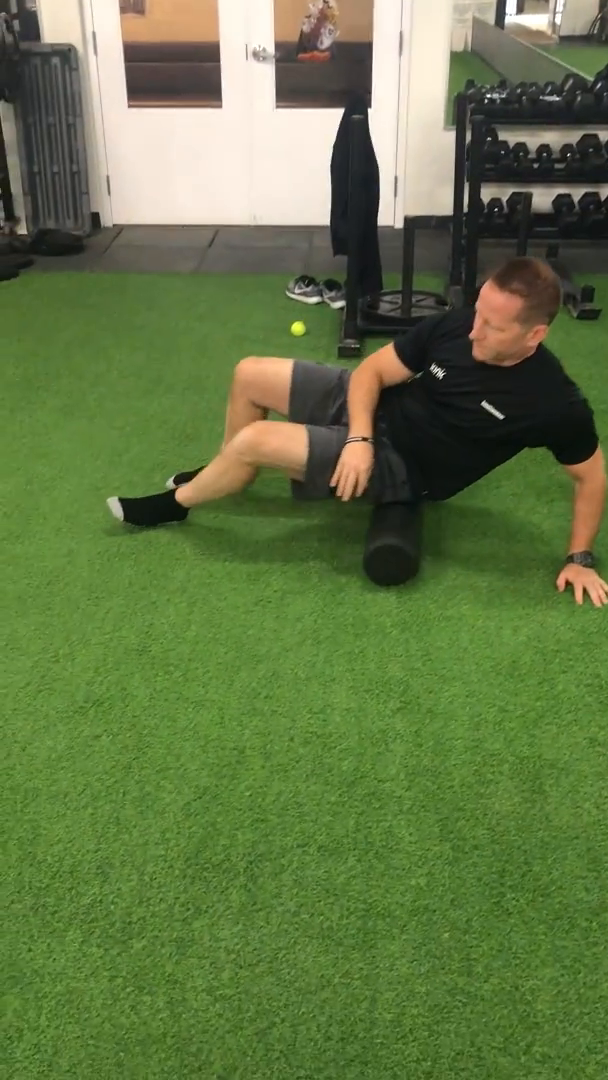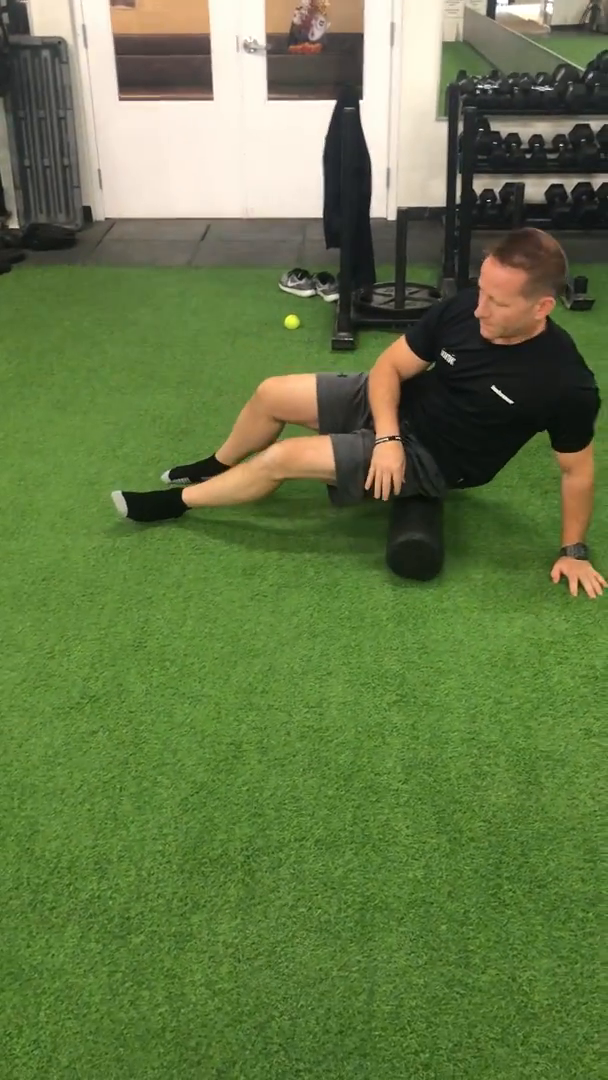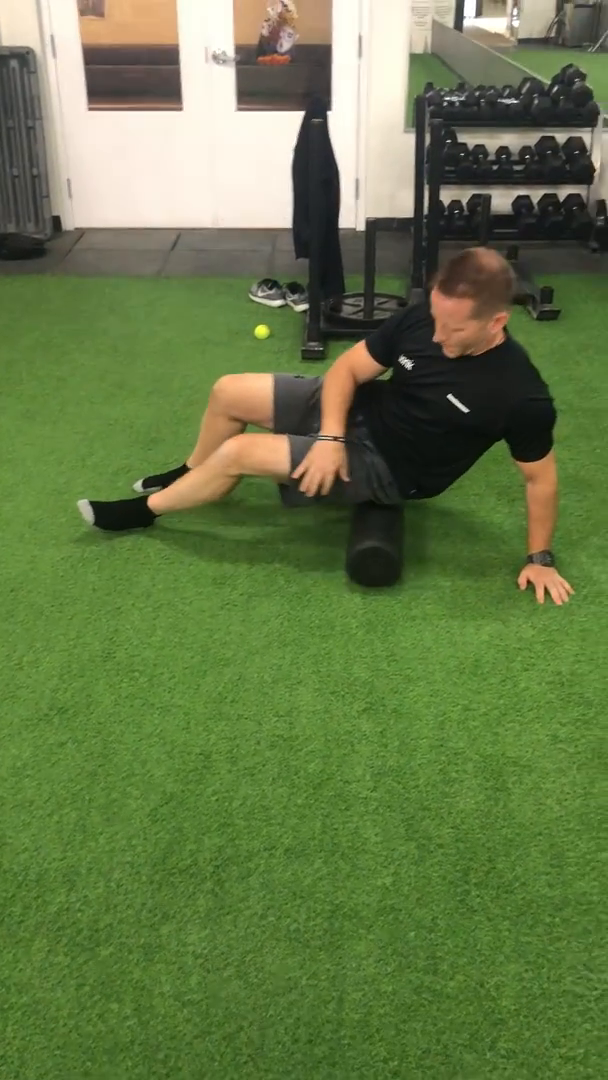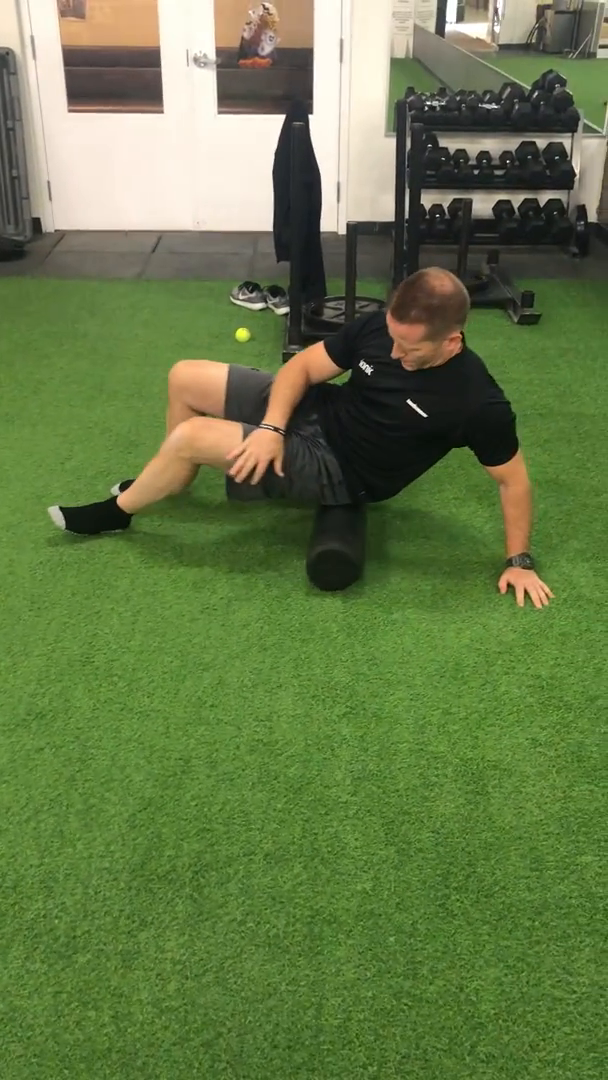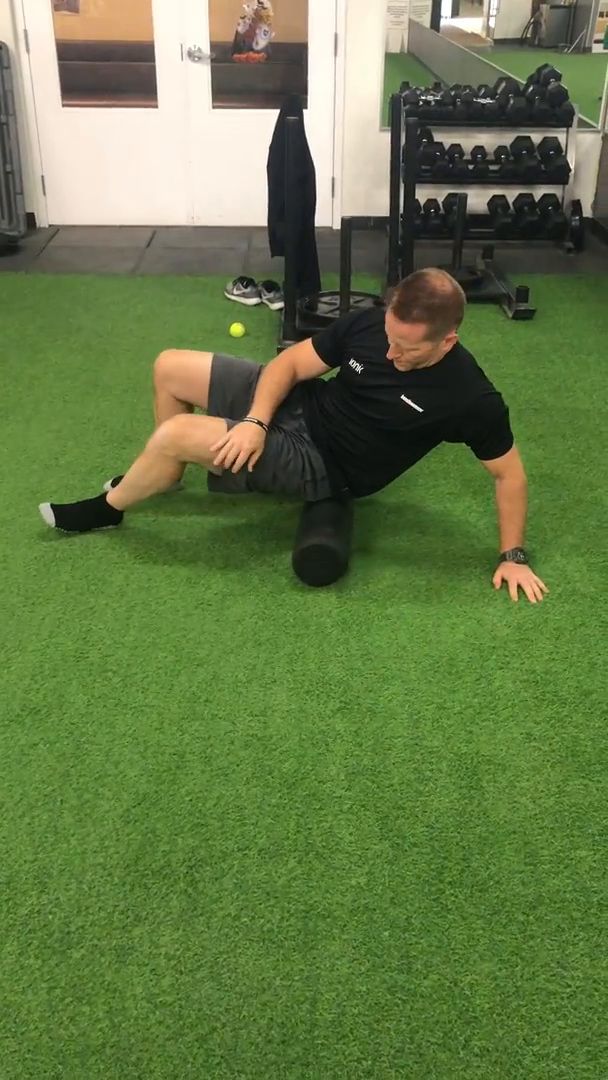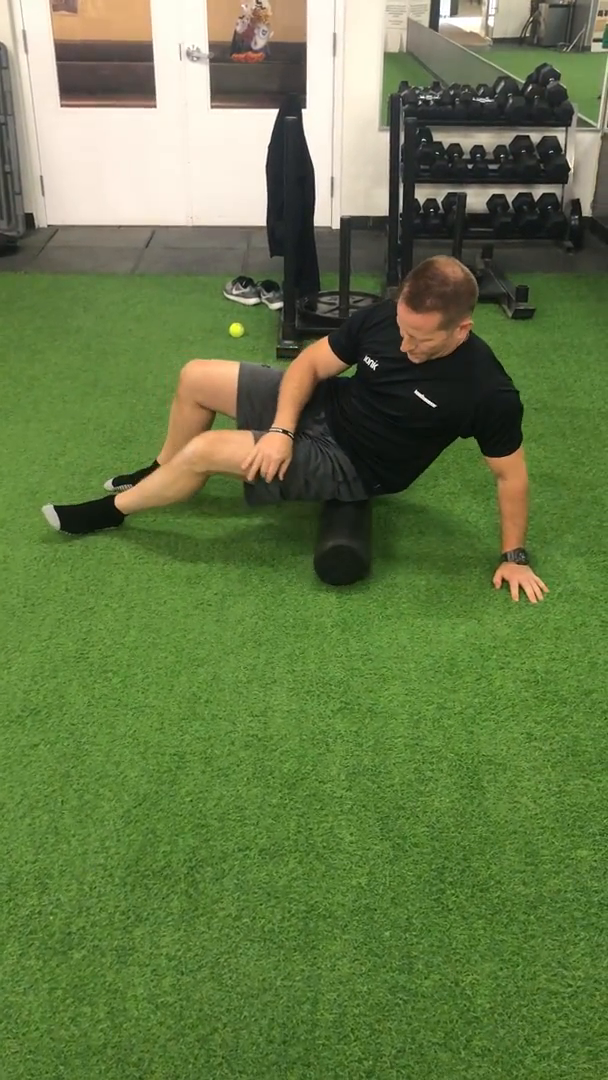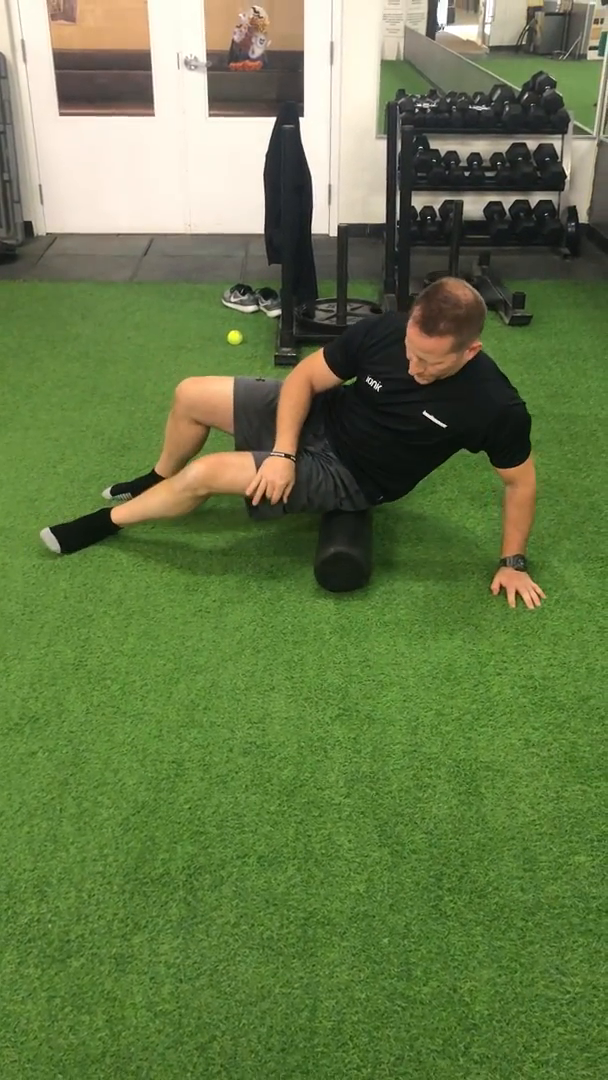
dt=0.4s
person 1, frame 1
left shoulder: (553, 403)
right shoulder: (454, 326)
right elbow: (372, 370)
right wrist: (359, 440)
left hip: (398, 466)
right hip: (373, 411)
left knee: (254, 441)
right knee: (250, 375)
left ankle: (175, 505)
right ankle: (216, 473)
person 1, frame 2
left shoulder: (566, 385)
right shoulder: (463, 310)
right elbow: (390, 366)
right wrist: (388, 439)
left hip: (432, 461)
right hip: (397, 405)
left knee: (283, 458)
right knee: (271, 394)
left ankle: (178, 501)
right ankle: (218, 466)
person 1, frame 3
left shoulder: (520, 395)
right shoulder: (422, 319)
left elbow: (541, 479)
right elbow: (347, 369)
left wrist: (540, 558)
right wrist: (332, 439)
left hip: (387, 468)
right hip: (357, 412)
left knee: (237, 453)
right knee: (228, 392)
left ankle: (146, 510)
right ankle: (189, 474)
person 1, frame 4
left shoulder: (477, 403)
right shoulder: (382, 326)
left elbow: (513, 480)
right elbow: (304, 366)
left wrist: (518, 562)
right wrist: (273, 428)
left hip: (336, 468)
right hip: (315, 411)
left knee: (189, 438)
right knee: (185, 378)
left ankle: (116, 513)
right ankle: (162, 481)
person 1, frame 5
left shoulder: (470, 399)
right shoulder: (371, 323)
left elbow: (509, 473)
right elbow: (290, 362)
left wrist: (512, 555)
right wrist: (255, 421)
left hip: (318, 461)
right hip: (300, 404)
left knee: (173, 436)
right knee: (170, 367)
left ankle: (106, 510)
right ankle: (163, 475)
person 1, frame 6
left shoulder: (487, 392)
right shoulder: (385, 318)
left elbow: (511, 474)
right elbow: (310, 363)
left wrist: (513, 557)
right wrist: (281, 429)
left hip: (349, 466)
right hip: (324, 407)
left knee: (203, 451)
right knee: (196, 377)
left ankle: (112, 510)
right ankle: (160, 472)
person 1, frame 7
left shoulder: (494, 407)
right shoulder: (383, 332)
left elbow: (519, 481)
right elbow: (304, 377)
left wrist: (513, 562)
right wrist: (284, 453)
left hip: (349, 477)
right hip: (320, 418)
left knee: (204, 475)
right knee: (190, 395)
left ankle: (107, 522)
right ankle: (158, 480)
